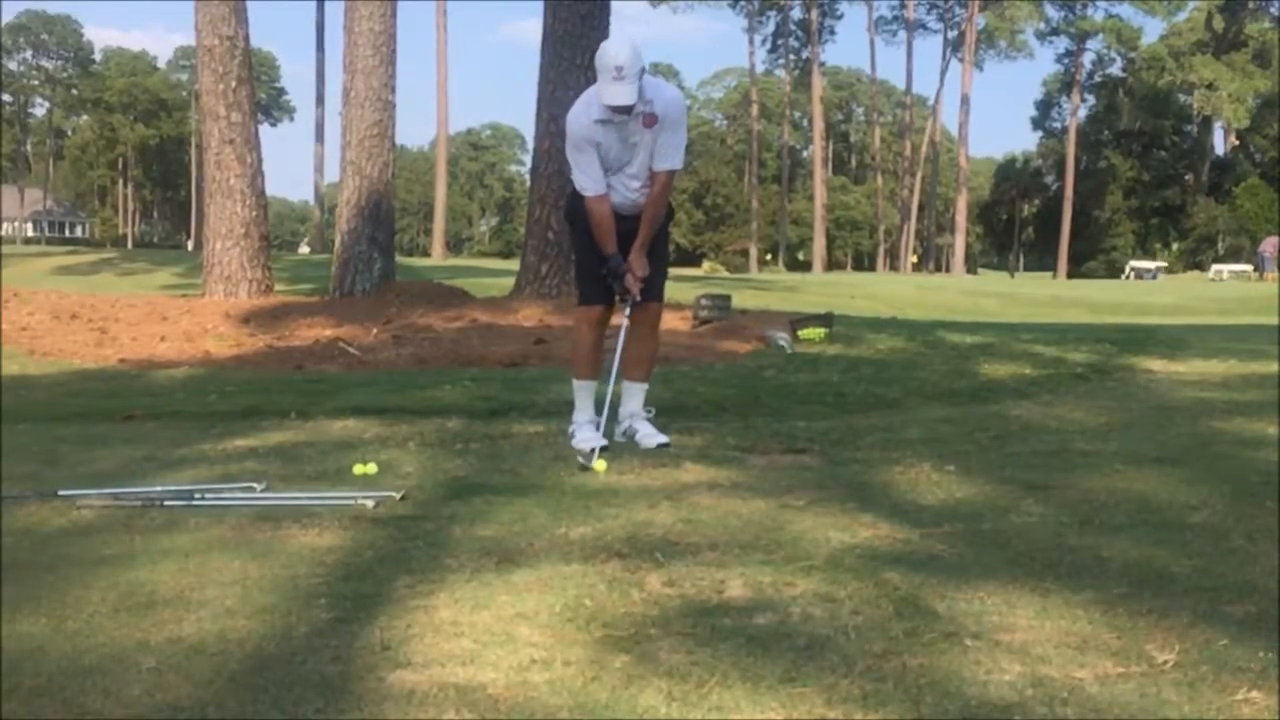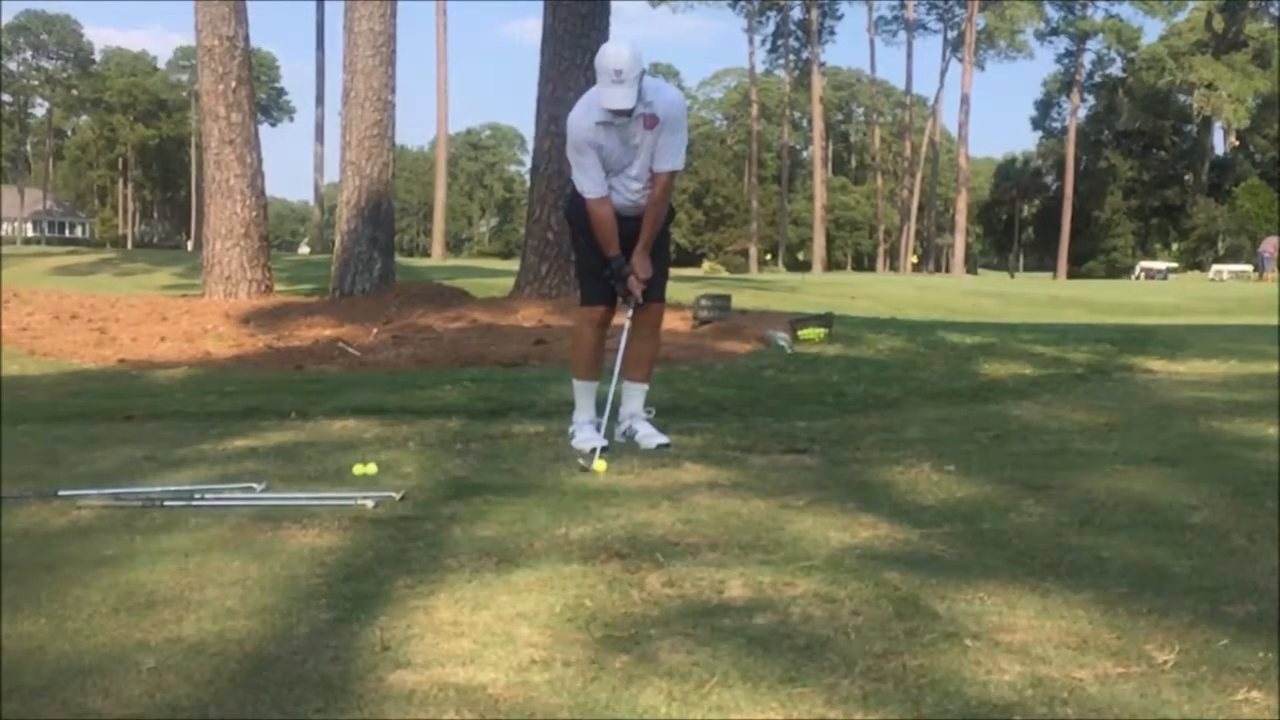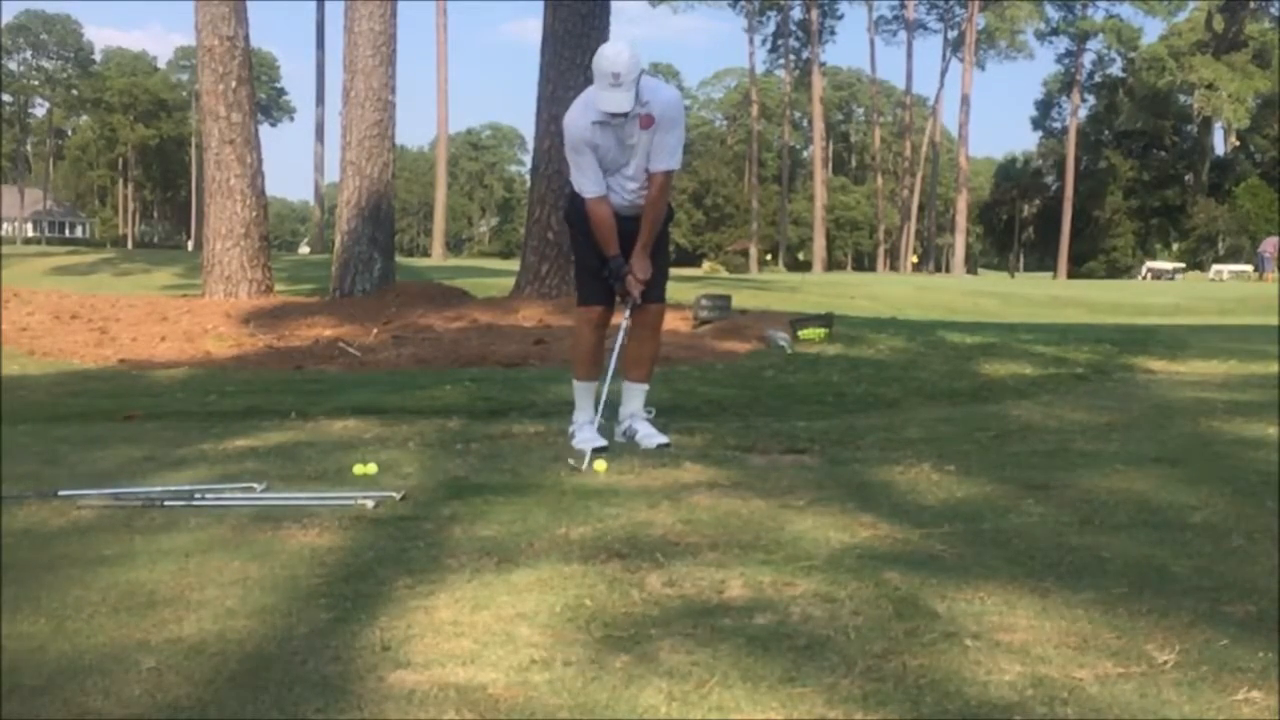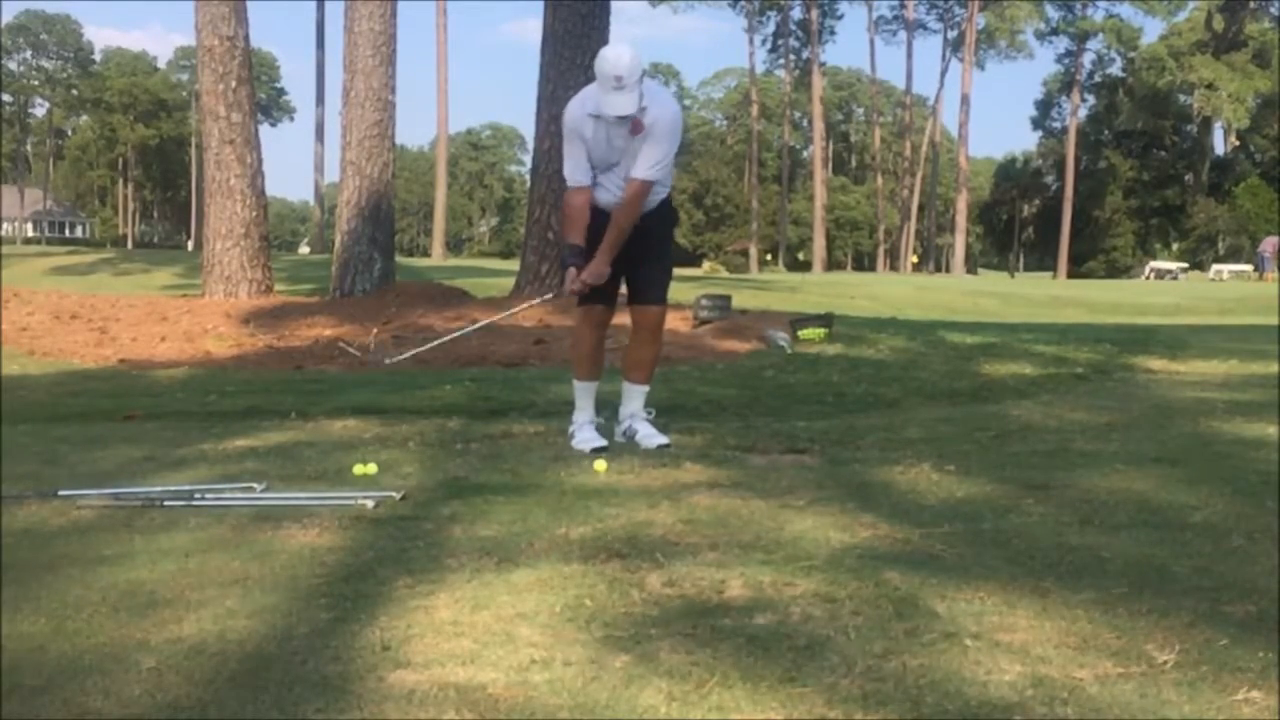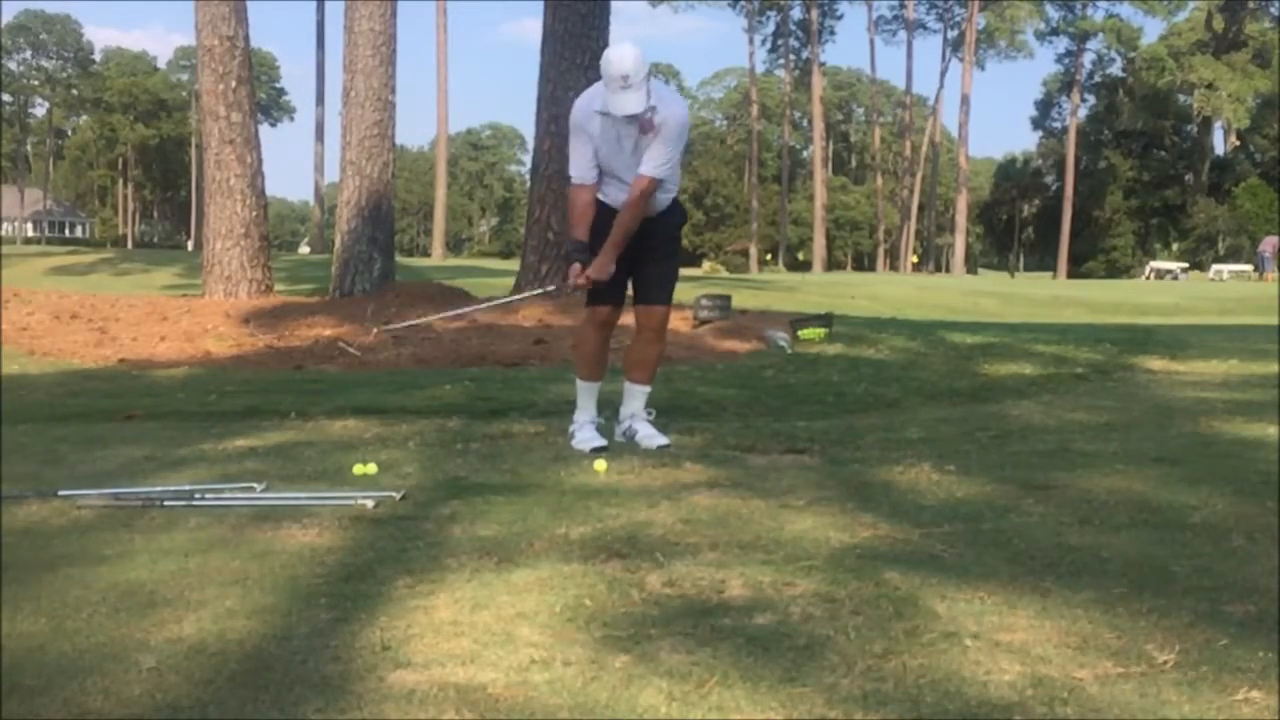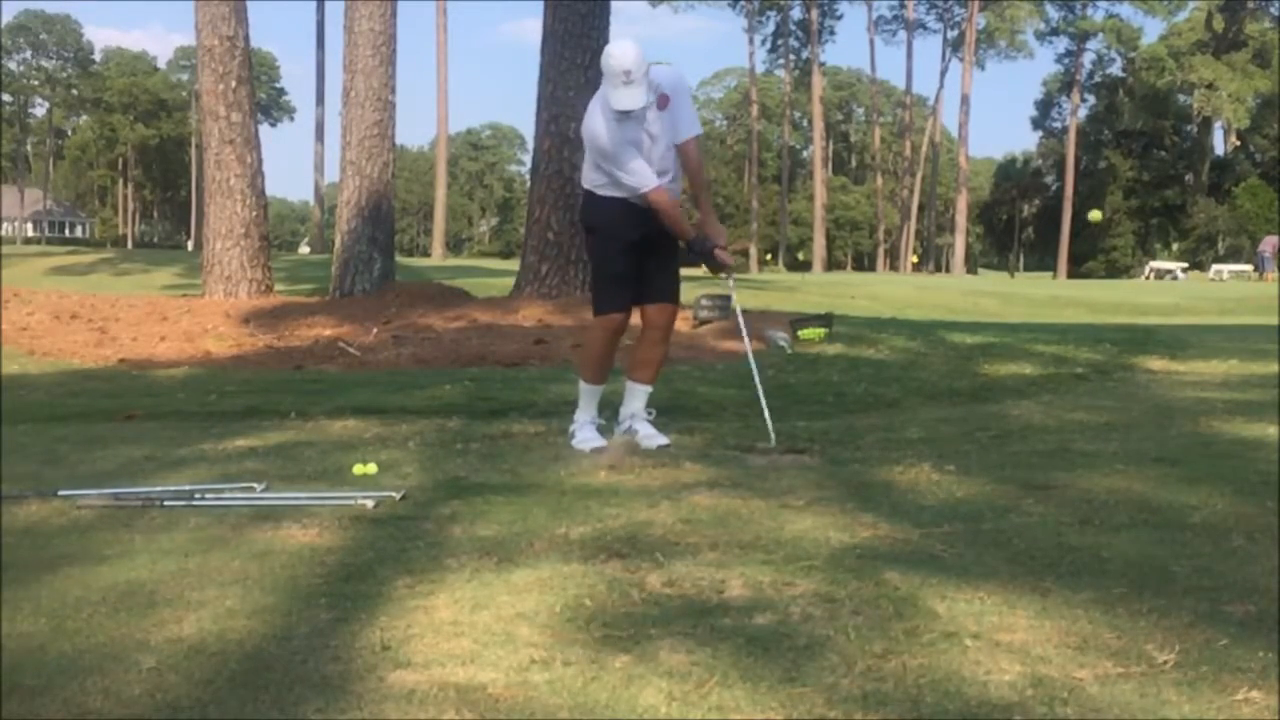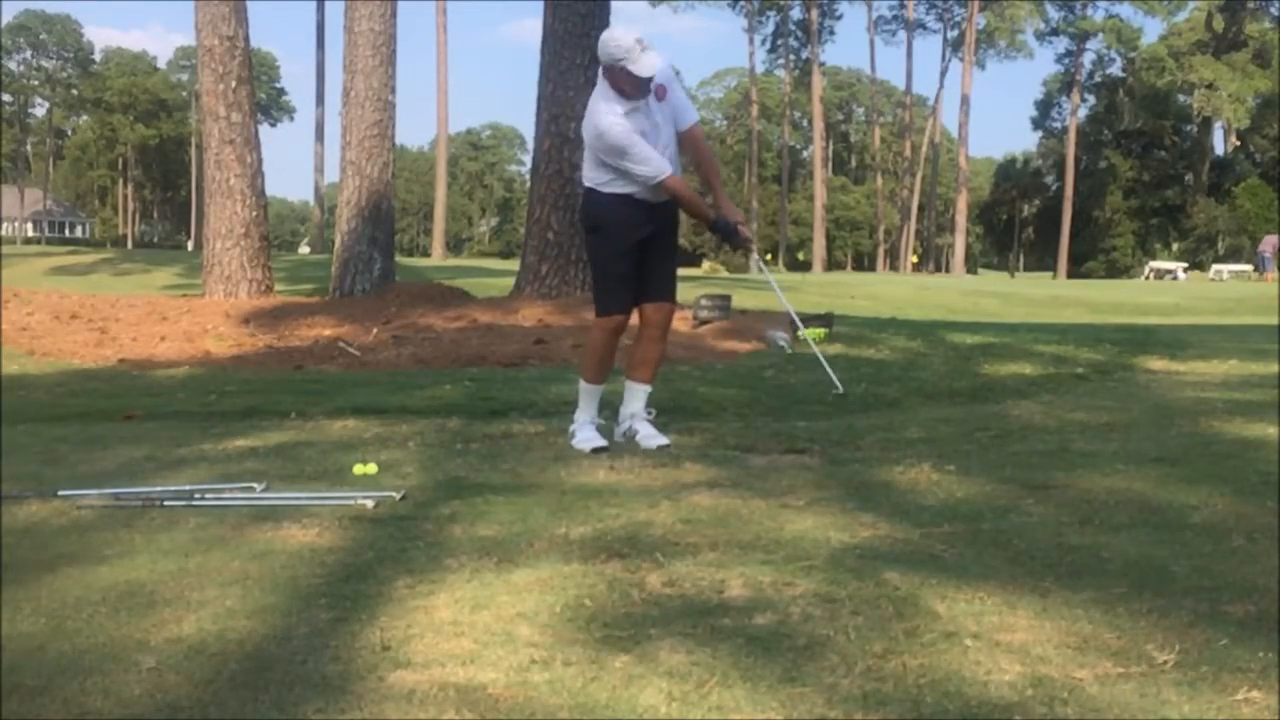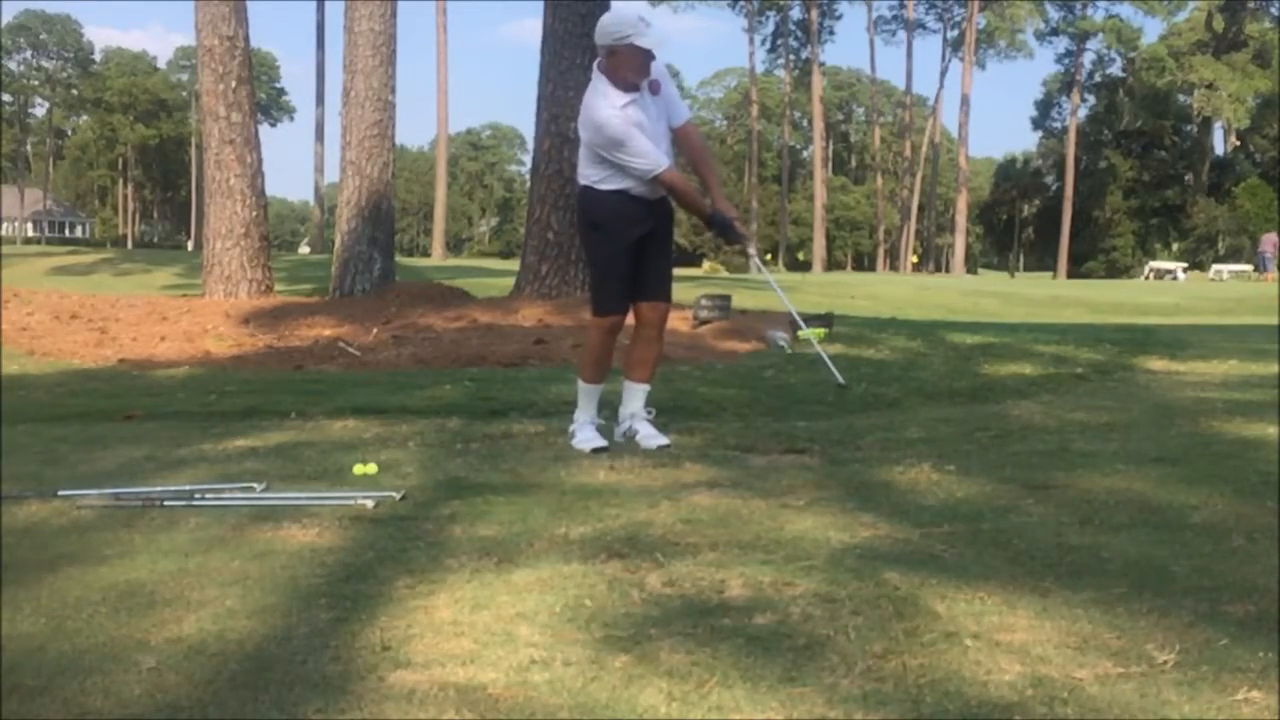
dt=0.3s
person 1, frame 1
left shoulder: (669, 102)
right shoulder: (581, 118)
left elbow: (662, 181)
right elbow: (595, 197)
left wrist: (640, 252)
right wrist: (615, 264)
left hip: (649, 215)
right hip: (594, 215)
left knee: (648, 312)
right knee: (593, 312)
left ankle: (632, 416)
right ankle: (583, 419)
person 1, frame 2
left shoulder: (669, 103)
right shoulder: (582, 121)
left elbow: (662, 182)
right elbow: (597, 200)
left wrist: (642, 253)
right wrist: (618, 265)
left hip: (650, 214)
right hip: (595, 216)
left knee: (651, 312)
right knee: (595, 313)
left ankle: (631, 416)
right ankle: (583, 419)
person 1, frame 3
left shoulder: (666, 102)
right shoulder: (578, 120)
left elbow: (660, 182)
right elbow: (595, 199)
left wrist: (642, 254)
right wrist: (617, 266)
left hip: (648, 214)
right hip: (594, 217)
left knee: (650, 313)
right knee: (594, 313)
left ankle: (632, 416)
right ankle: (583, 419)
person 1, frame 4
left shoulder: (664, 113)
right shoulder: (578, 112)
left elbow: (636, 193)
right elbow: (578, 189)
left wrist: (603, 260)
right wrist: (573, 253)
left hip: (650, 218)
right hip: (598, 215)
left knee: (651, 317)
right knee: (593, 313)
left ankle: (632, 416)
right ankle: (583, 419)
person 1, frame 5
left shoulder: (672, 111)
right shoulder: (585, 109)
left elbow: (643, 191)
right elbow: (583, 186)
left wrist: (609, 256)
right wrist: (579, 250)
left hip: (658, 217)
right hip: (607, 212)
left knee: (655, 318)
right knee: (601, 314)
left ankle: (632, 416)
right ankle: (584, 418)
person 1, frame 6
left shoulder: (669, 82)
right shoulder: (600, 126)
left elbow: (689, 154)
right elbow: (655, 194)
left wrist: (709, 219)
right wrist: (701, 245)
left hip: (660, 214)
right hip: (612, 213)
left knee: (662, 315)
right knee: (611, 318)
left ankle: (632, 415)
right ankle: (584, 418)
person 1, frame 7
left shoulder: (661, 74)
right shoulder: (606, 122)
left elbow: (692, 137)
right elbow: (671, 182)
left wrist: (723, 200)
right wrist: (719, 225)
left hip: (659, 210)
right hip: (614, 213)
left knee: (659, 315)
right knee: (613, 318)
left ankle: (632, 416)
right ankle: (584, 418)
person 1, frame 8
left shoulder: (653, 72)
right shoulder: (604, 114)
left elbow: (687, 135)
right elbow: (668, 176)
left wrist: (718, 196)
right wrist: (712, 219)
left hip: (653, 206)
right hip: (610, 211)
left knee: (654, 315)
right knee: (609, 317)
left ankle: (632, 416)
right ankle: (584, 419)
